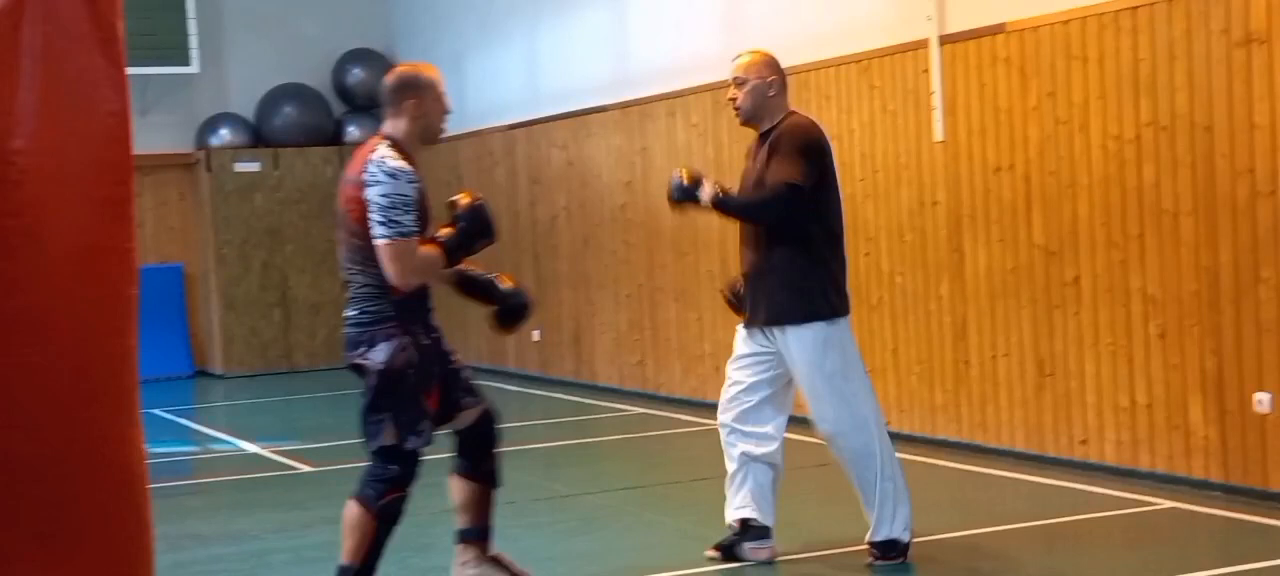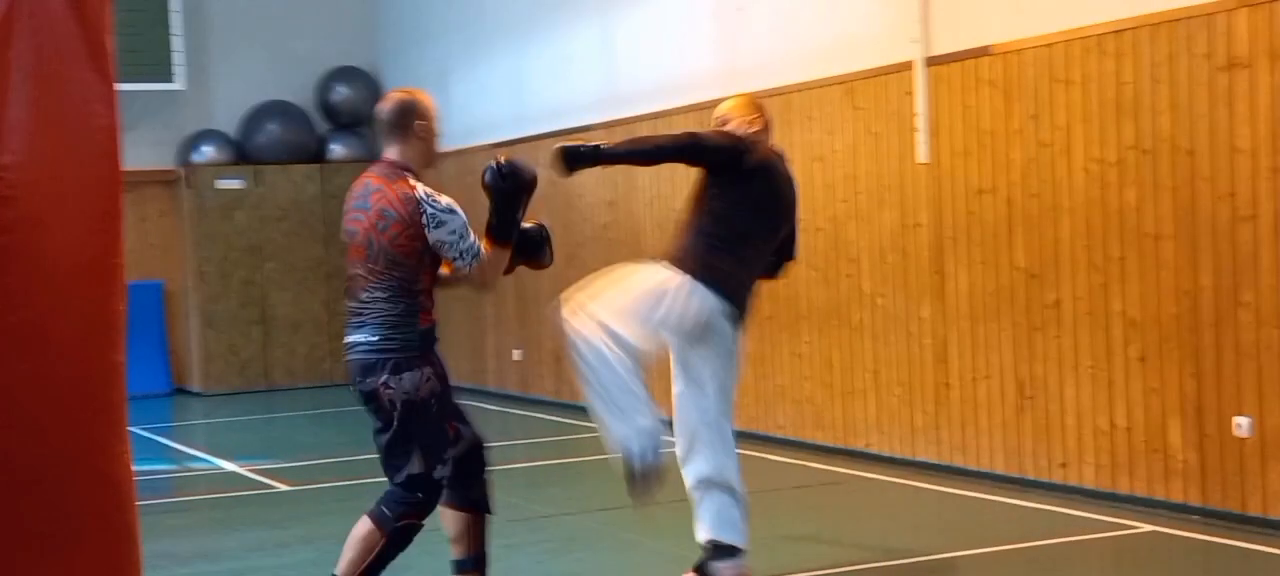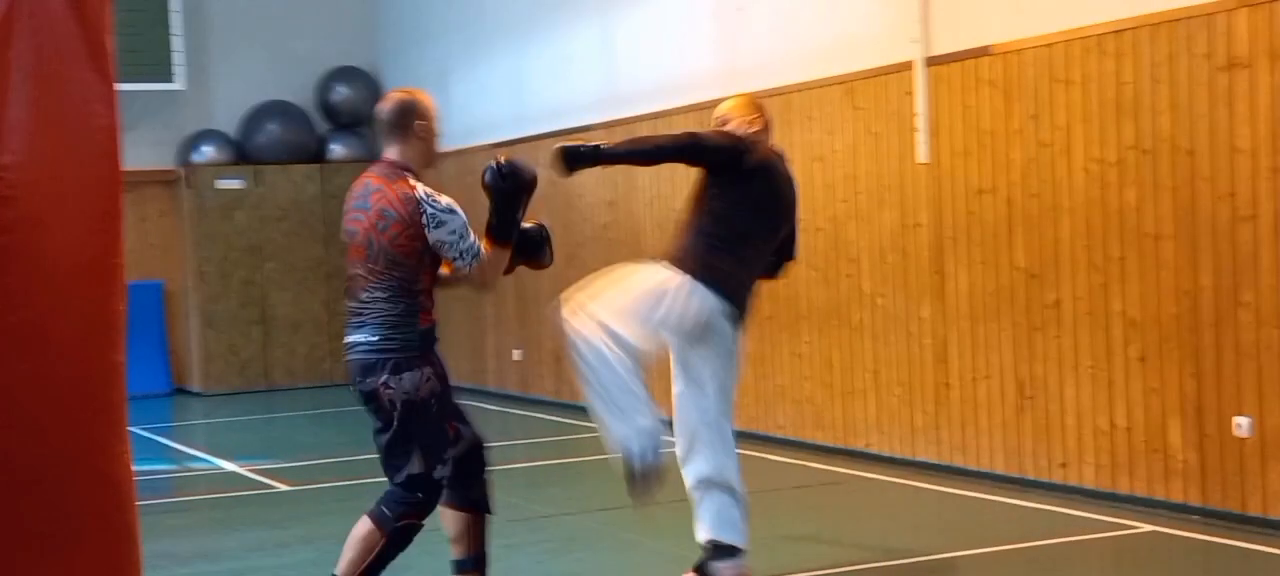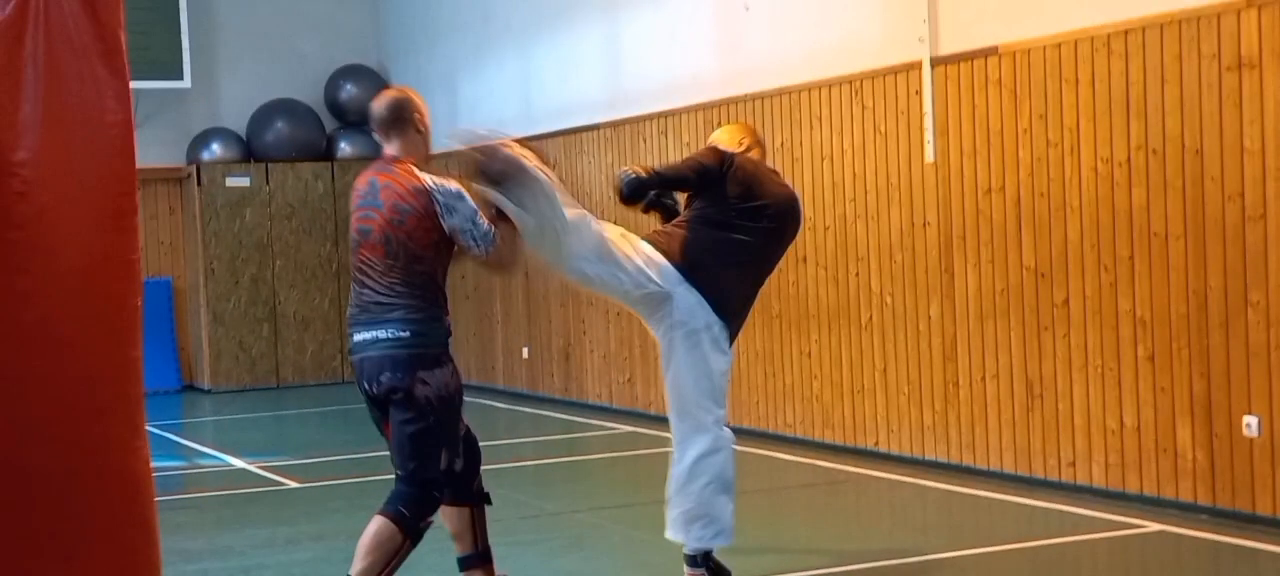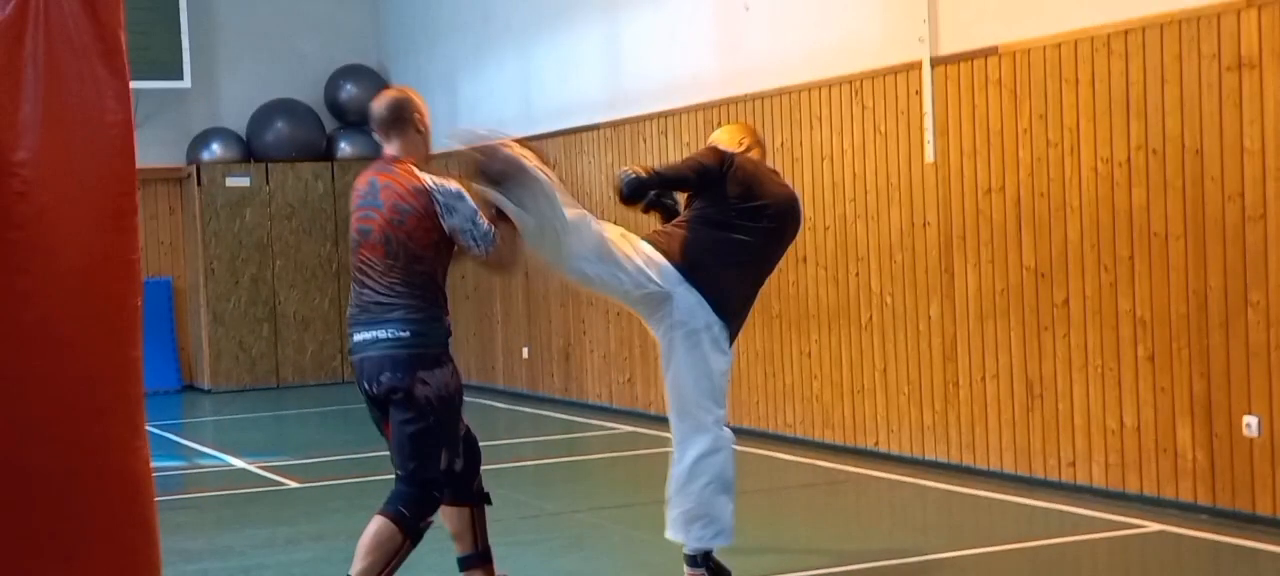
dt=1s
person 1, frame 1
left shoulder: (381, 162)
right shoulder: (390, 171)
right elbow: (404, 271)
left wrist: (475, 281)
right wrist: (460, 239)
left hip: (409, 329)
right hip: (388, 336)
left knee: (476, 425)
right knee: (394, 465)
person 1, frame 2
left shoulder: (362, 190)
right shoulder: (428, 204)
right elbow: (483, 274)
left wrist: (503, 249)
right wrist: (507, 213)
left hip: (369, 350)
right hip: (400, 359)
left knee: (462, 456)
right knee: (414, 490)
person 1, frame 3
left shoulder: (362, 190)
right shoulder: (429, 204)
right elbow: (483, 275)
left wrist: (504, 251)
right wrist: (507, 211)
left hip: (367, 351)
right hip: (402, 358)
left knee: (461, 456)
right knee: (414, 490)
person 1, frame 4
left shoulder: (364, 186)
right shoulder: (437, 192)
right elbow: (501, 255)
left wrist: (481, 210)
left hip: (368, 349)
right hip: (414, 351)
left knee: (458, 457)
right knee: (419, 488)
person 1, frame 5
left shoulder: (364, 186)
right shoulder: (436, 191)
right elbow: (501, 254)
left wrist: (478, 205)
left hip: (368, 349)
right hip: (415, 351)
left knee: (459, 456)
right knee: (419, 488)
person 2, frame 1
left shoulder: (798, 135)
right shoulder: (763, 144)
left elbow: (781, 207)
left wrist: (714, 197)
right wrist: (748, 279)
left hip: (806, 309)
right hip: (766, 311)
left knee: (846, 422)
right knee: (742, 416)
left ankle: (891, 533)
right ankle: (752, 528)
person 2, frame 2
left shoulder: (739, 153)
right shoulder: (782, 184)
left elbow: (670, 147)
right elbow: (775, 260)
left wrist: (591, 153)
left hip: (690, 286)
right hip: (724, 309)
left knee: (587, 313)
right knee: (706, 428)
left ankle: (640, 445)
person 2, frame 3
left shoulder: (737, 151)
right shoulder: (783, 184)
left elbow: (670, 146)
right elbow: (773, 262)
left wrist: (593, 152)
left hip: (687, 286)
right hip: (725, 309)
left knee: (588, 314)
right knee: (707, 425)
left ankle: (638, 444)
person 2, frame 4
left shoulder: (724, 166)
right shoulder: (787, 206)
left elbow: (657, 180)
left wrist: (639, 179)
left hip: (660, 268)
right hip: (708, 316)
right knee: (703, 428)
person 2, frame 5
left shoulder: (726, 166)
right shoulder: (788, 206)
left elbow: (676, 176)
left wrist: (644, 179)
right wrist: (676, 213)
left hip: (661, 268)
right hip: (708, 316)
left knee: (573, 232)
right knee: (703, 429)
